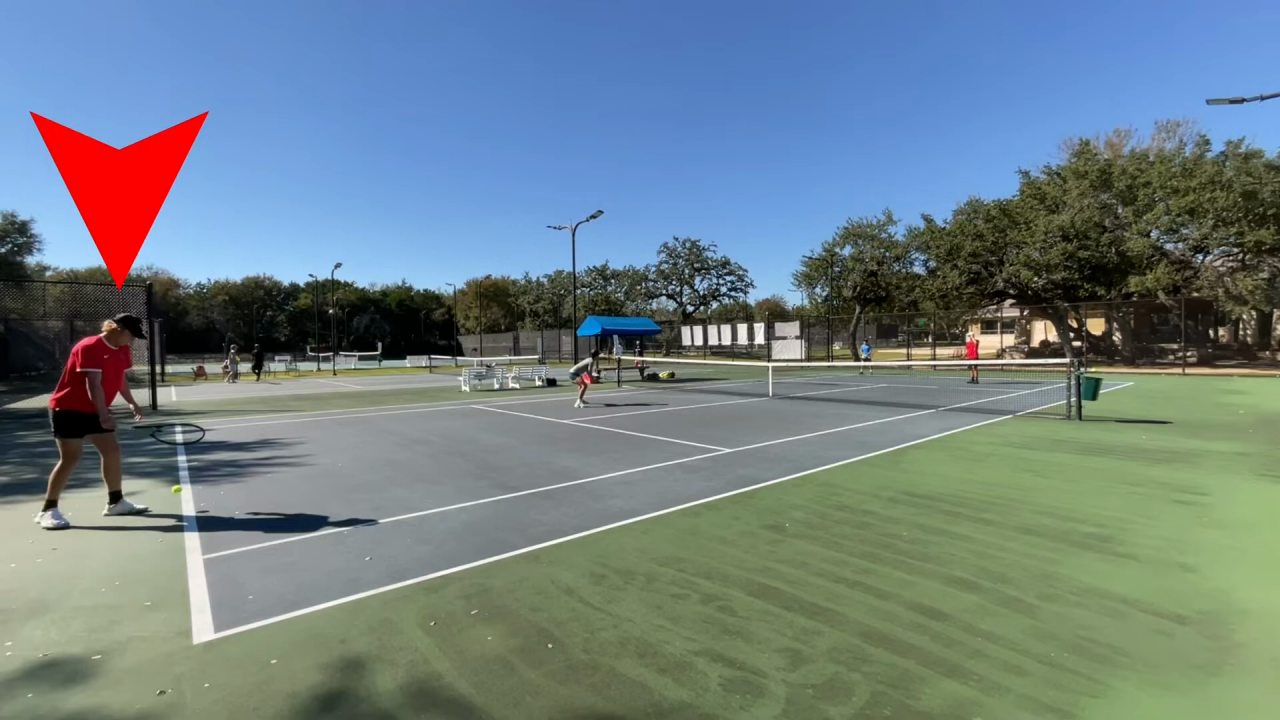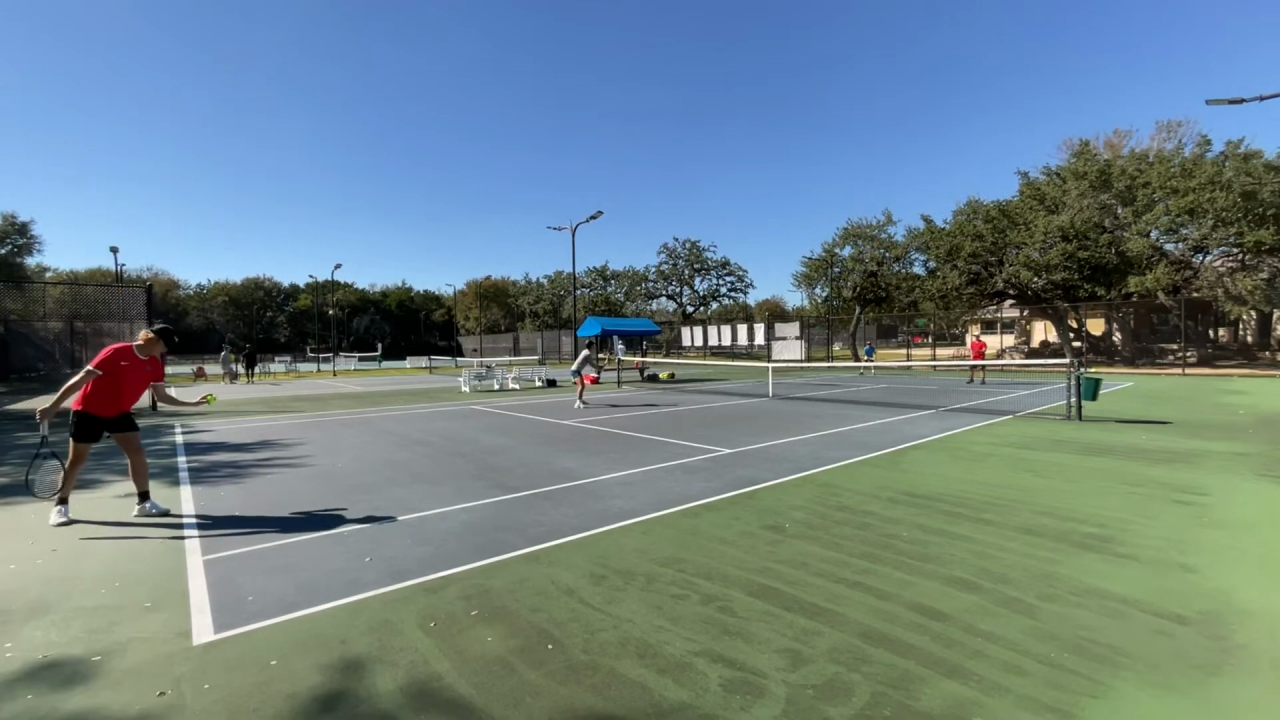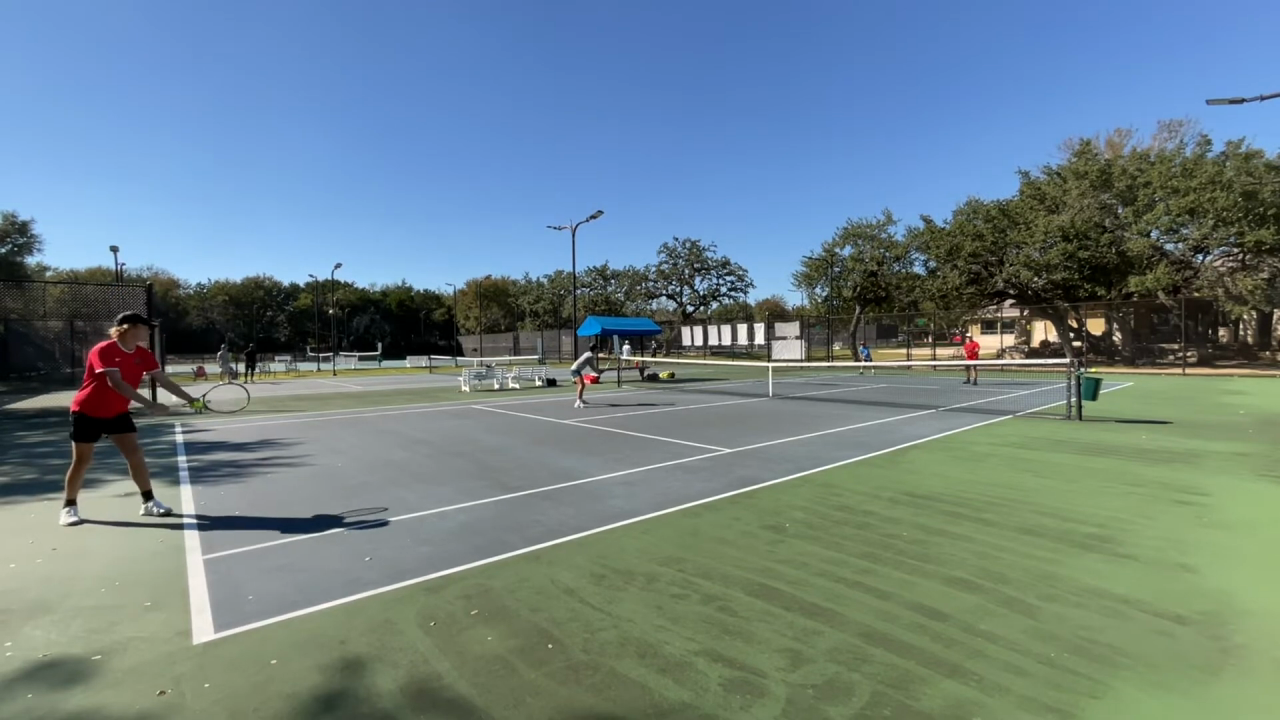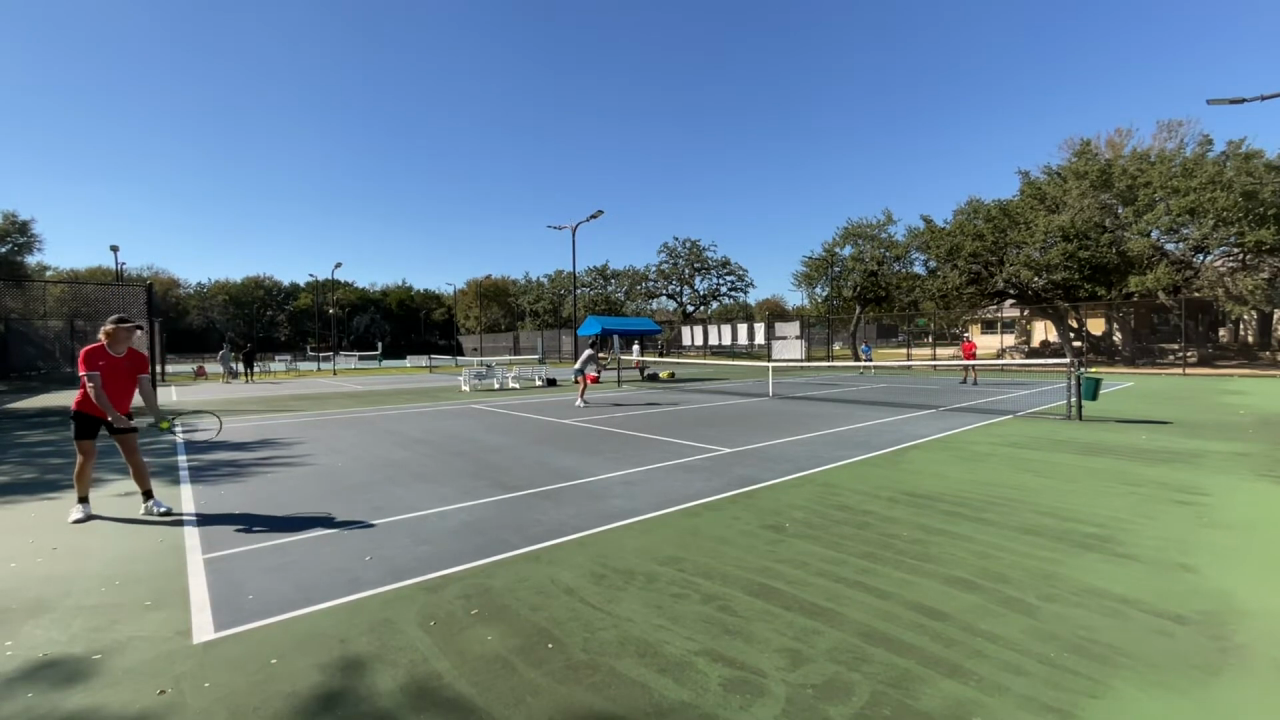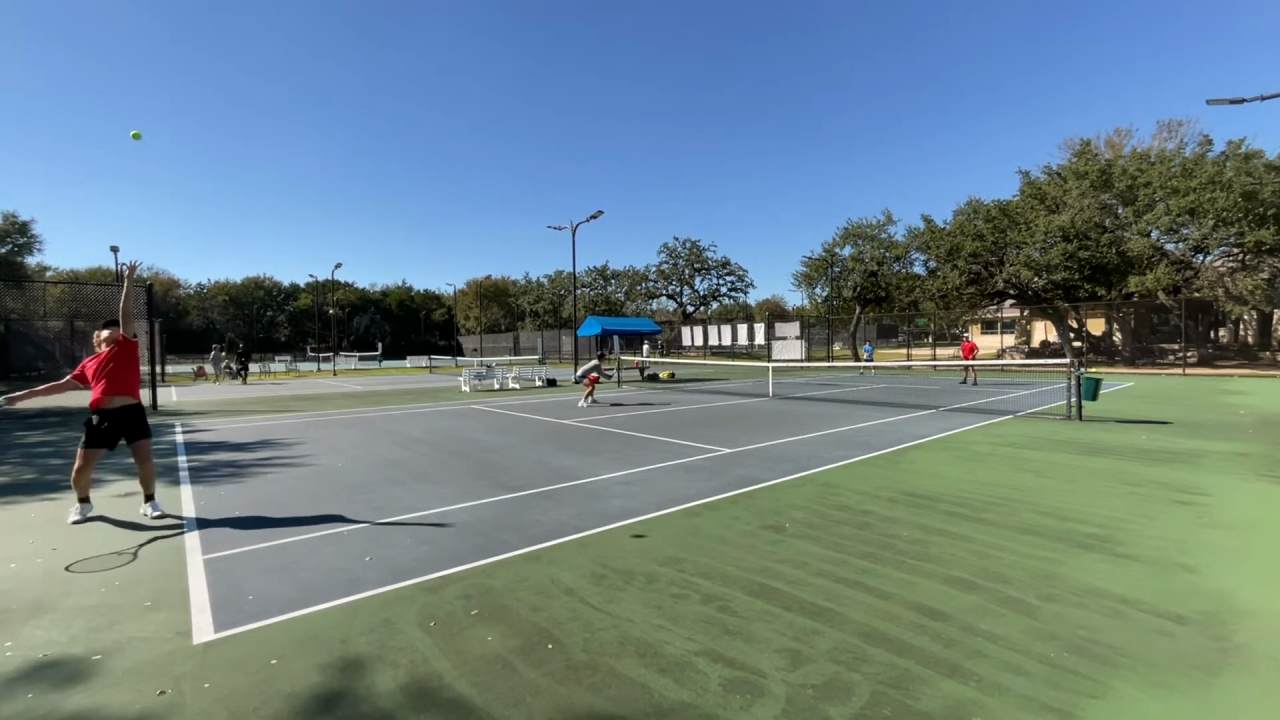
dt=1s
person 1, frame 1
left shoulder: (123, 351)
right shoulder: (90, 347)
left elbow: (120, 380)
right elbow: (94, 385)
left wrist: (132, 403)
right wrist: (104, 414)
left hip: (94, 411)
right hip: (68, 410)
left knee: (112, 451)
right knee: (71, 458)
left ankle: (116, 502)
right ankle: (48, 510)
person 1, frame 2
left shoulder: (155, 364)
right shoulder: (115, 353)
left elbow: (161, 396)
right elbow: (81, 379)
left wrist: (191, 403)
right wrist: (53, 407)
left hip: (120, 413)
right hip: (89, 412)
left knee: (137, 452)
right knee: (77, 460)
left ankle: (144, 503)
right ankle: (60, 506)
person 1, frame 3
left shoulder: (143, 355)
right shoulder: (103, 351)
left elbow: (163, 381)
right elbow: (115, 383)
left wrist: (190, 399)
right wrist: (147, 403)
left hip: (117, 413)
right hip: (87, 412)
left knee: (135, 454)
right knee: (82, 461)
left ankle: (149, 502)
right ankle: (69, 507)
person 1, frame 4
left shoulder: (138, 358)
right shoulder: (90, 353)
left elbow: (146, 389)
right elbow: (94, 387)
left wrist: (158, 416)
right wrist: (112, 415)
left hip: (120, 414)
right hip: (87, 413)
left knee: (134, 455)
right knee: (86, 458)
left ankle: (149, 501)
right ankle: (82, 504)
person 1, frame 5
left shoulder: (126, 346)
right shoulder: (89, 364)
left elbow: (126, 313)
right elbow: (63, 384)
left wrist: (129, 279)
right wrist: (23, 395)
left hip: (131, 413)
right hip: (101, 417)
left knee: (144, 462)
right knee: (81, 469)
left ankle: (149, 501)
right ankle: (83, 503)
